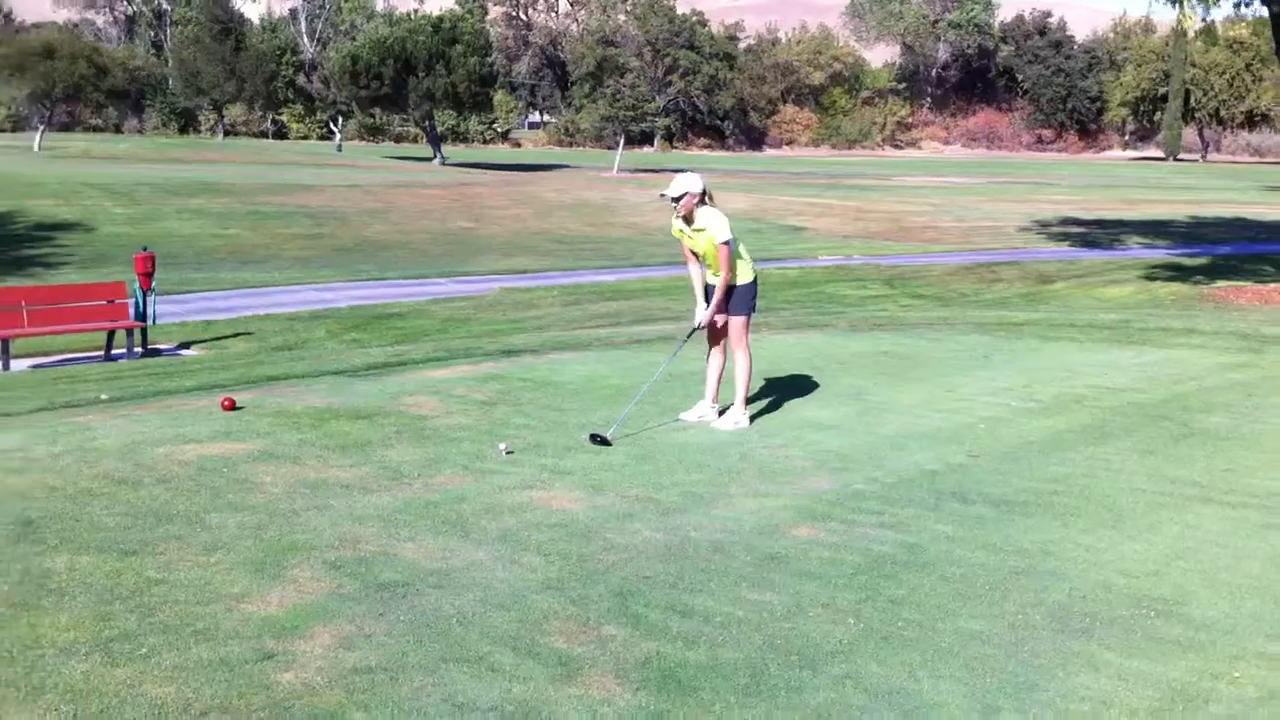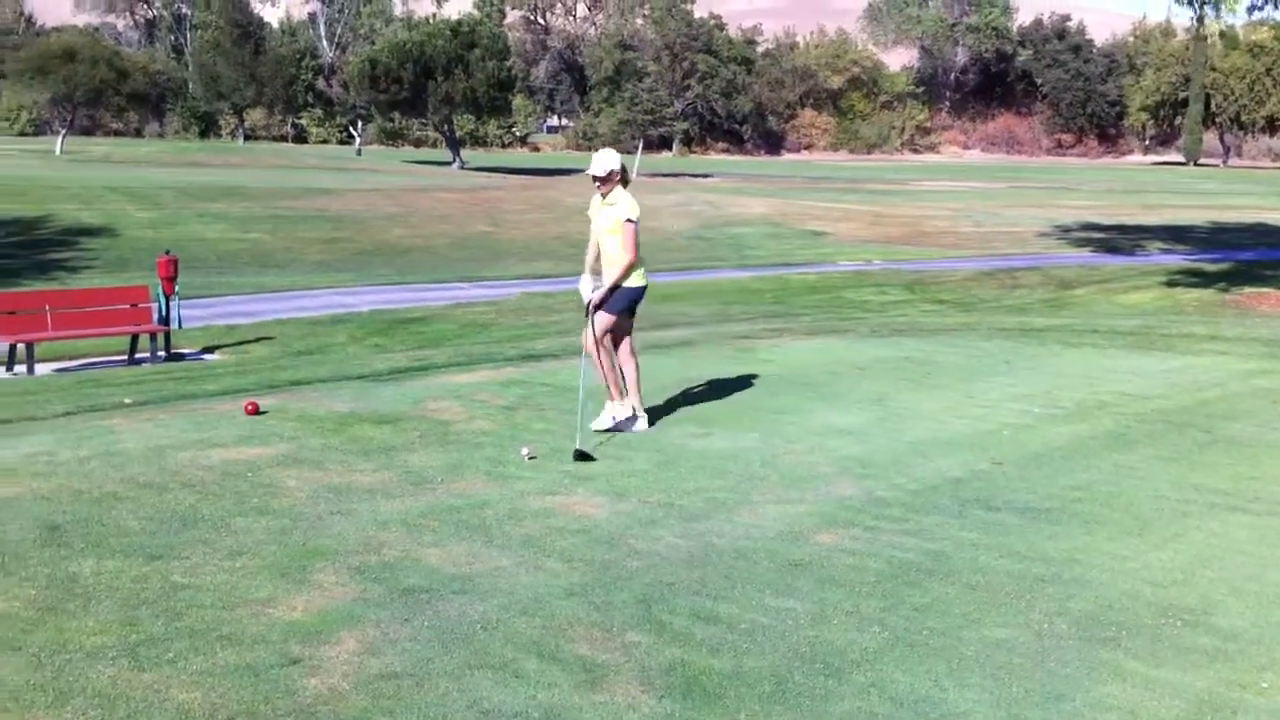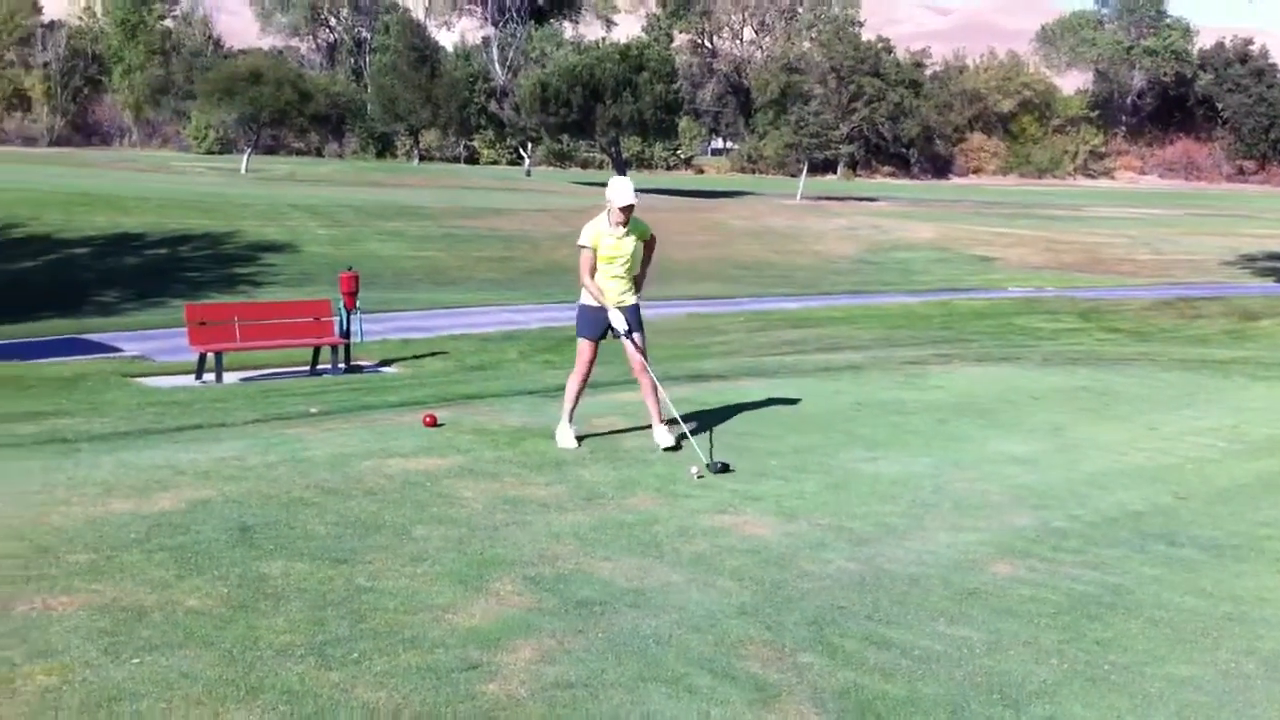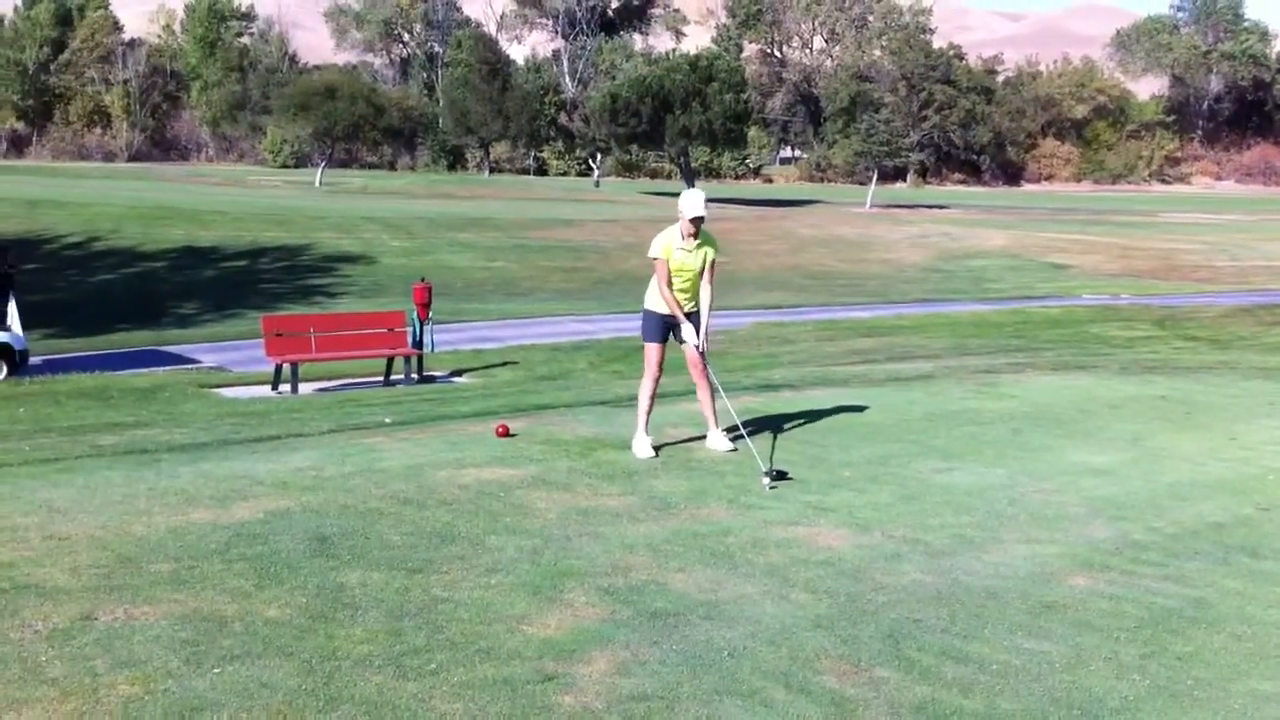
dt=1s
person 1, frame 1
left shoulder: (716, 223)
right shoulder: (679, 223)
left elbow: (727, 272)
right elbow: (693, 263)
left wrist: (712, 310)
right wrist: (700, 302)
left hip: (740, 281)
right hip: (715, 282)
left knee: (737, 343)
right knee: (715, 343)
left ankle: (739, 410)
right ankle: (709, 404)
person 1, frame 2
left shoulder: (626, 205)
right shoulder: (597, 202)
left elbow: (630, 256)
right elbow: (594, 243)
left wrist: (604, 288)
right wrist: (587, 275)
left hip: (628, 284)
right hip: (612, 284)
left knee: (592, 339)
right knee: (623, 347)
left ankle: (619, 403)
right ankle: (635, 412)
person 1, frame 3
left shoulder: (637, 227)
right shoulder: (592, 230)
left elbow: (651, 243)
right elbow: (585, 277)
left wrist: (642, 275)
right wrist: (609, 309)
left hip: (627, 304)
right hip: (593, 304)
left knee: (639, 365)
right knee: (583, 367)
left ankle: (659, 426)
right ankle: (565, 425)
person 1, frame 4
left shoulder: (709, 243)
right shoulder: (663, 240)
left elbow: (706, 285)
right elbow: (663, 287)
left wrist: (703, 324)
right wrist: (684, 323)
left hip: (690, 311)
right hip: (658, 310)
left knee: (699, 370)
right knee: (653, 371)
left ankle: (714, 432)
right ankle: (641, 435)
